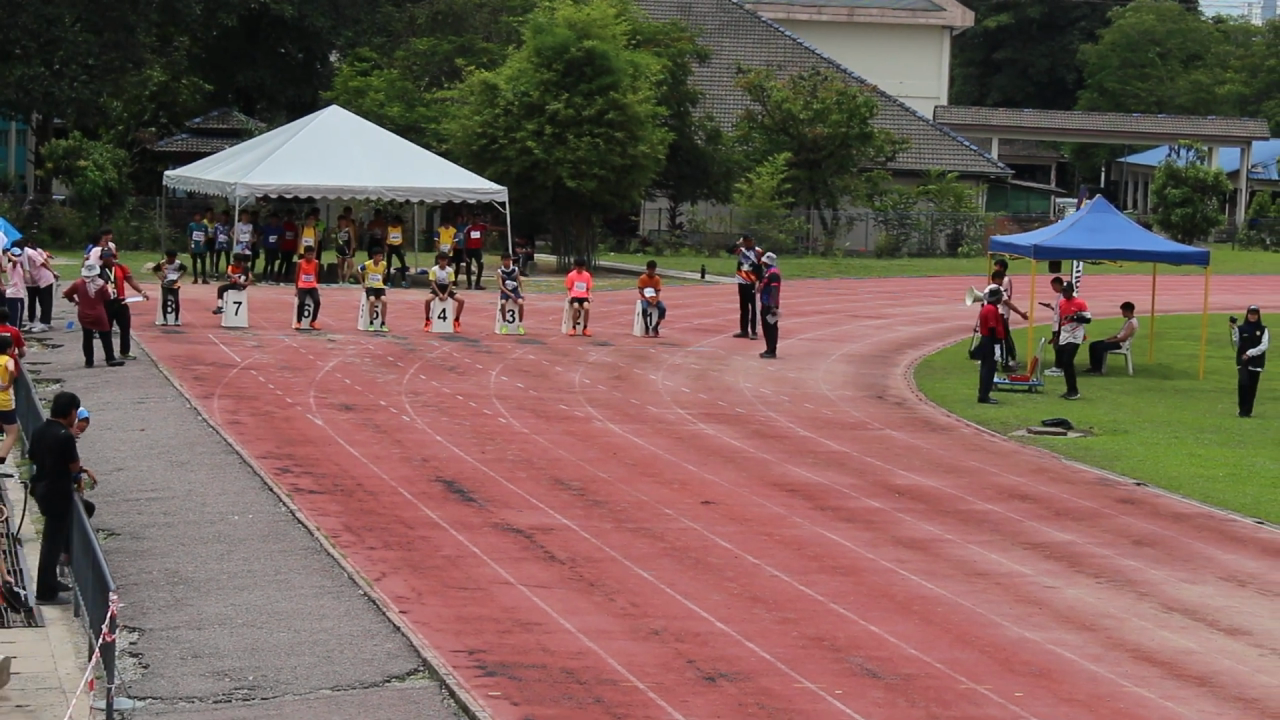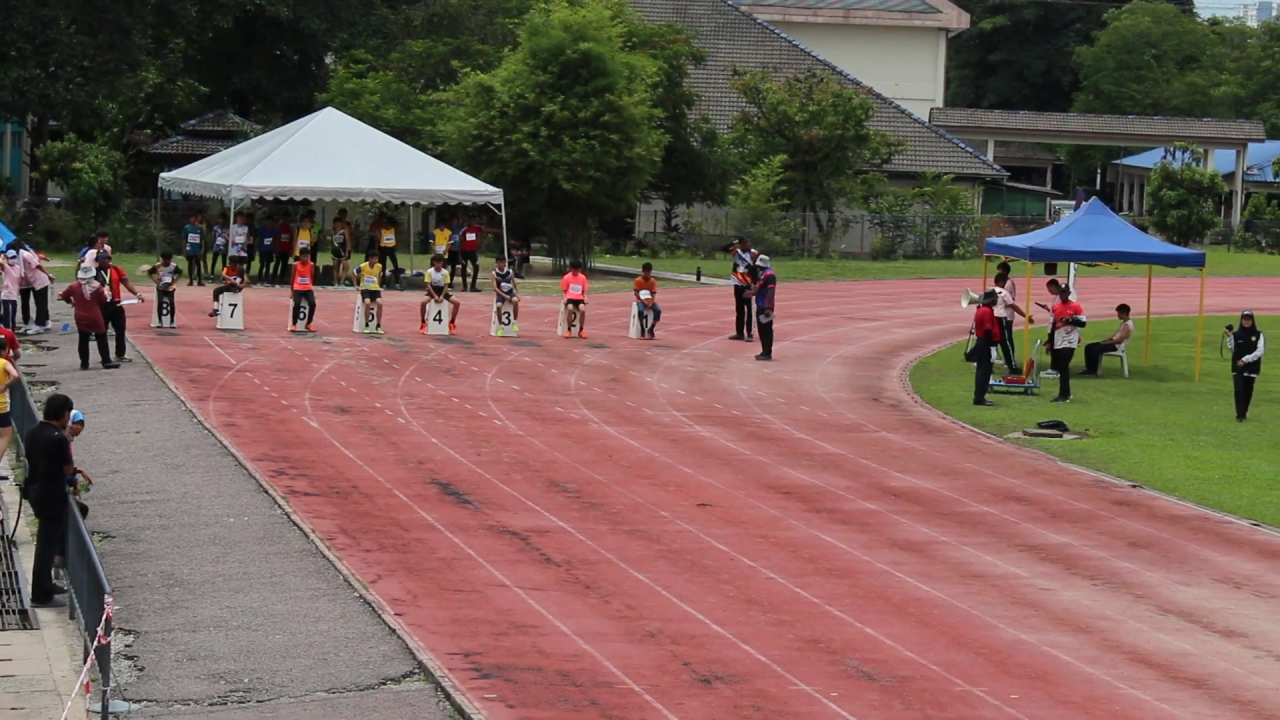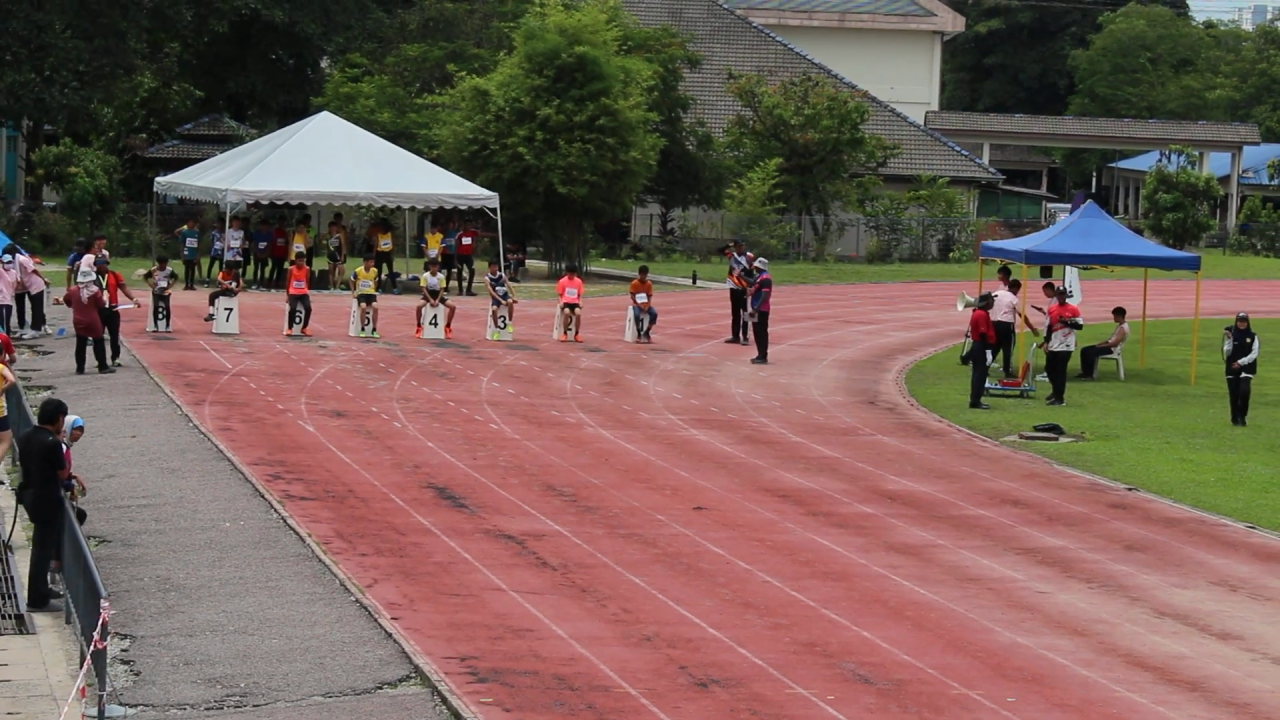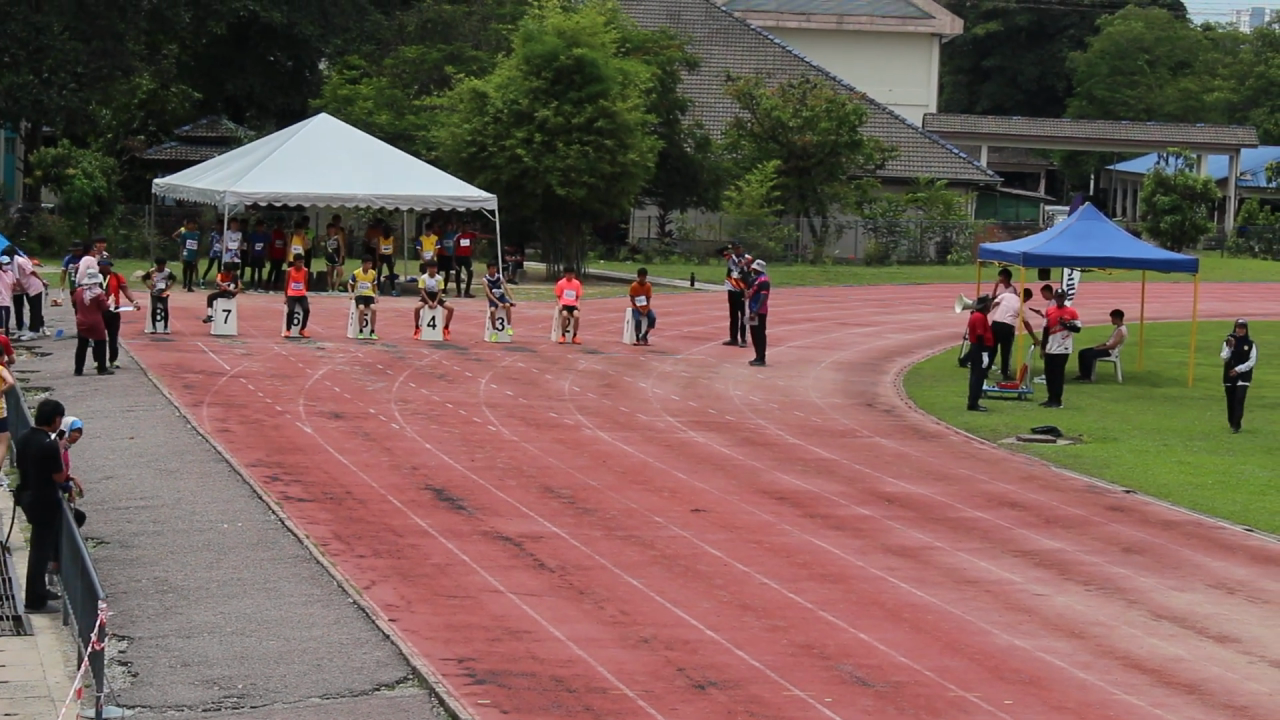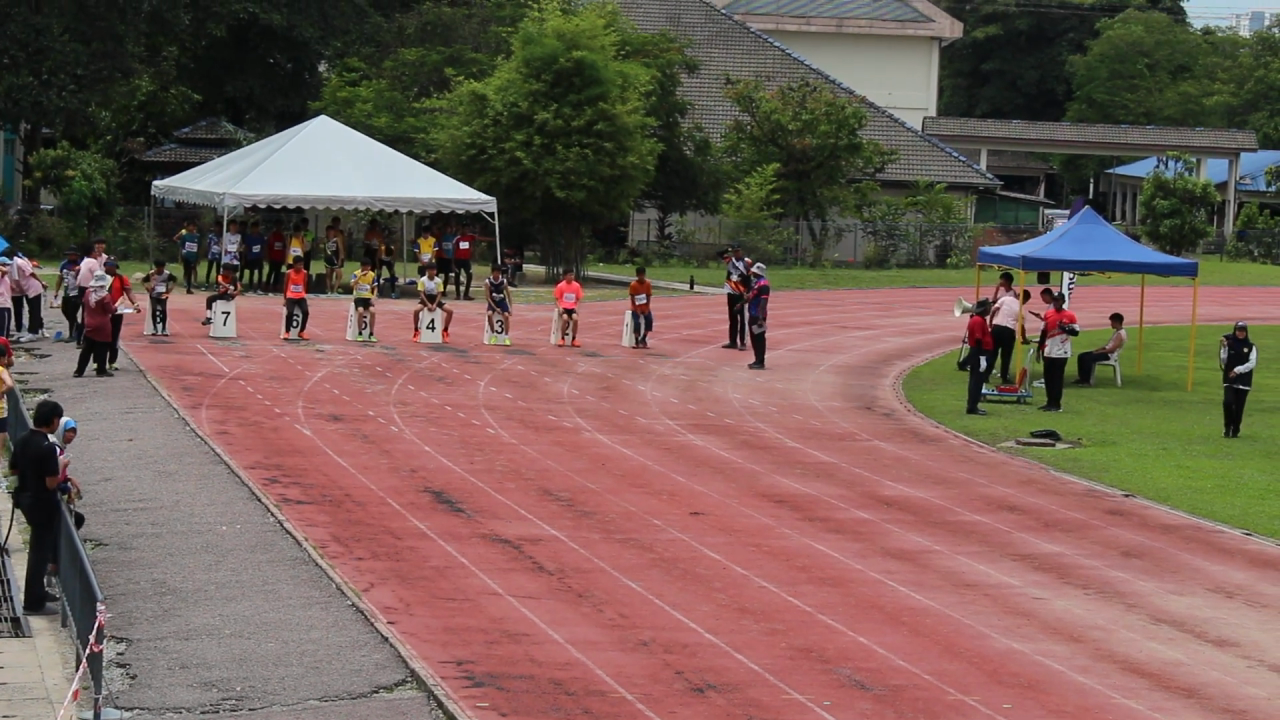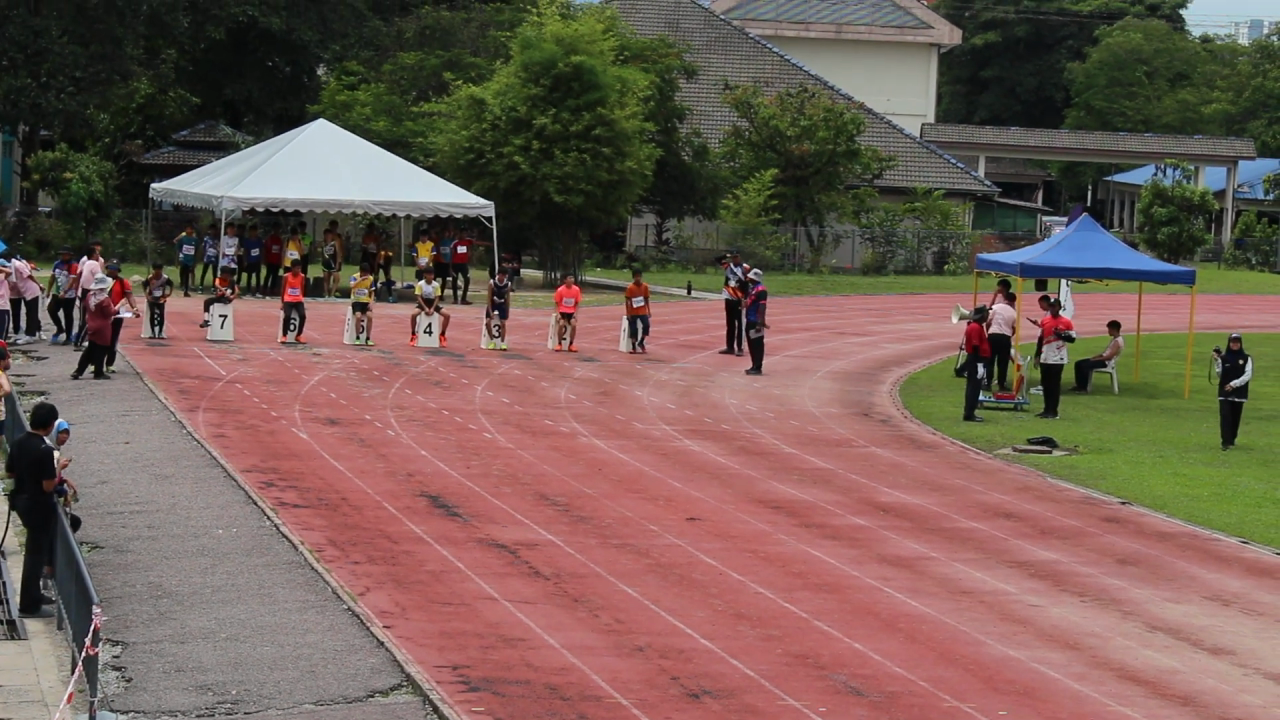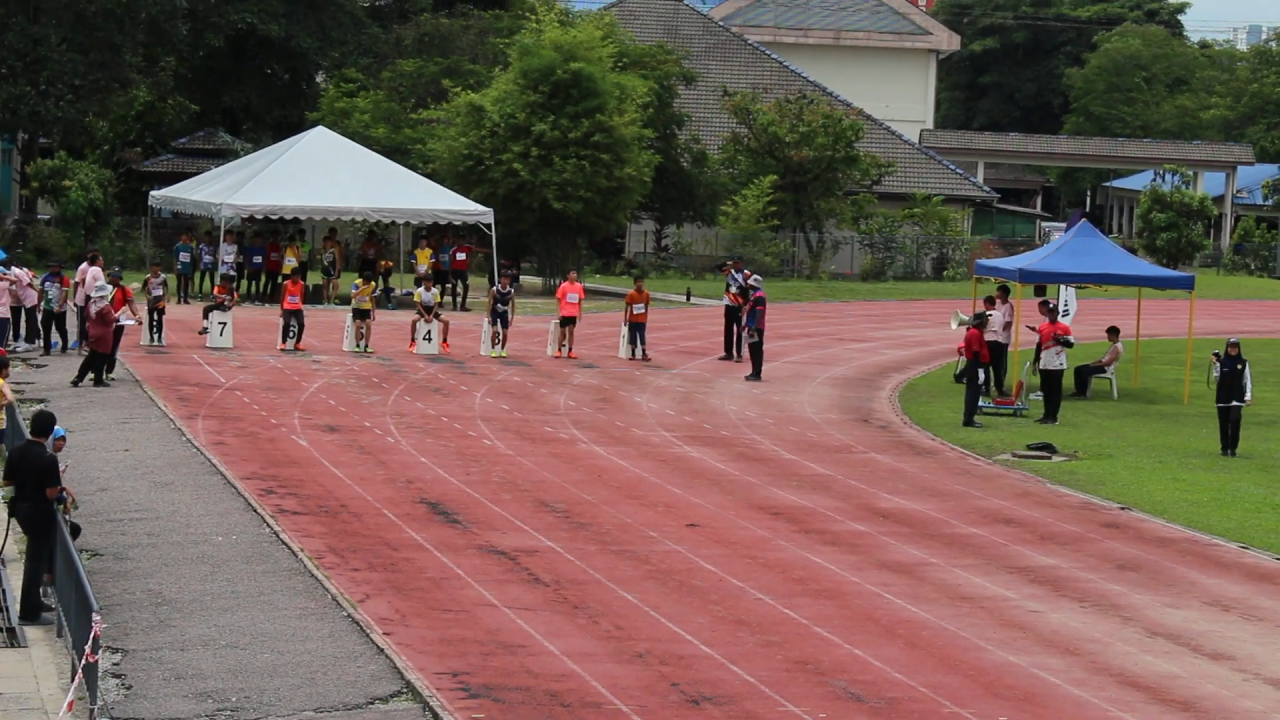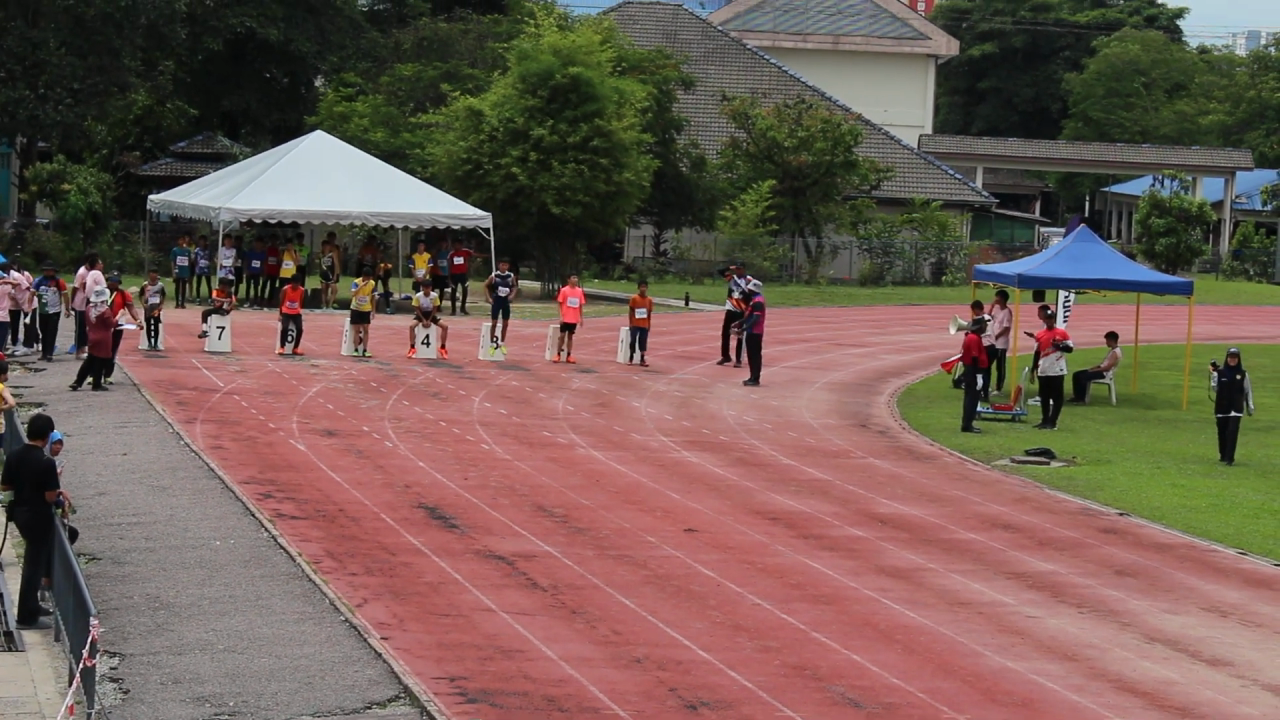
dt=0.3s
person 1, frame 1
left shoulder: (39, 431)
right shoulder: (65, 436)
left elbow: (32, 458)
right elbow: (75, 467)
left hip: (43, 488)
right hip: (57, 493)
left knee: (52, 538)
right knee: (53, 541)
left ankle: (50, 582)
right ankle: (46, 592)
person 1, frame 2
left shoulder: (32, 433)
right shoulder: (58, 438)
right elbow: (68, 469)
left hip: (35, 491)
right hip: (51, 496)
left knee: (47, 540)
right knee: (48, 543)
left ankle: (44, 584)
right ankle: (41, 595)
person 1, frame 3
left shoulder: (25, 438)
right shoulder: (52, 443)
right elbow: (63, 474)
right wrist: (59, 443)
left hip: (30, 495)
right hip: (46, 500)
left knee: (42, 545)
right knee: (43, 548)
left ankle: (40, 589)
right ankle: (37, 600)
person 1, frame 4
left shoulder: (23, 439)
right shoulder: (49, 445)
right elbow: (58, 478)
right wrist: (59, 453)
left hip: (28, 497)
right hip: (43, 501)
left knee: (41, 546)
right knee: (41, 549)
left ankle: (38, 590)
right ankle: (35, 601)
person 1, frame 5
left shoulder: (22, 441)
right shoulder: (47, 447)
left elbow: (13, 469)
right elbow: (51, 483)
right wrist: (60, 466)
left hip: (26, 499)
right hip: (42, 503)
left knee: (40, 548)
right knee: (40, 551)
left ankle: (37, 592)
right ankle: (33, 603)
person 1, frame 6
left shoulder: (18, 443)
right shoulder: (45, 450)
left elbow: (10, 472)
right elbow: (48, 486)
right wrist: (57, 471)
left hip: (22, 501)
right hip: (39, 506)
left knee: (35, 550)
right knee: (37, 553)
left ankle: (33, 594)
right ankle: (29, 605)
person 1, frame 7
right shoulder: (48, 458)
right elbow: (51, 494)
right wrist: (58, 481)
left hip: (22, 509)
right hip: (39, 514)
left knee: (36, 557)
right knee: (37, 561)
left ankle: (33, 602)
right ankle: (29, 613)
person 1, frame 8
right shoulder: (46, 462)
right elbow: (51, 497)
right wrist: (57, 488)
left hip: (20, 513)
right hip: (38, 518)
left knee: (33, 561)
right knee: (35, 564)
left ankle: (31, 606)
right ankle: (26, 617)
